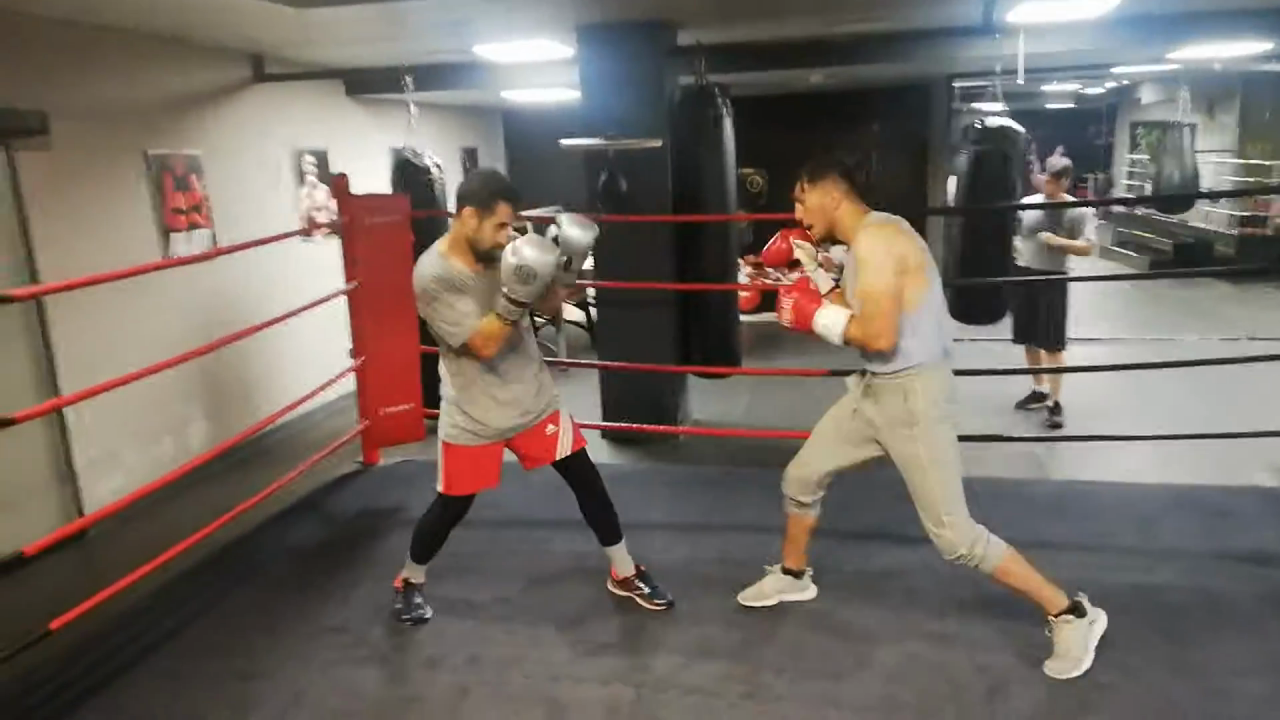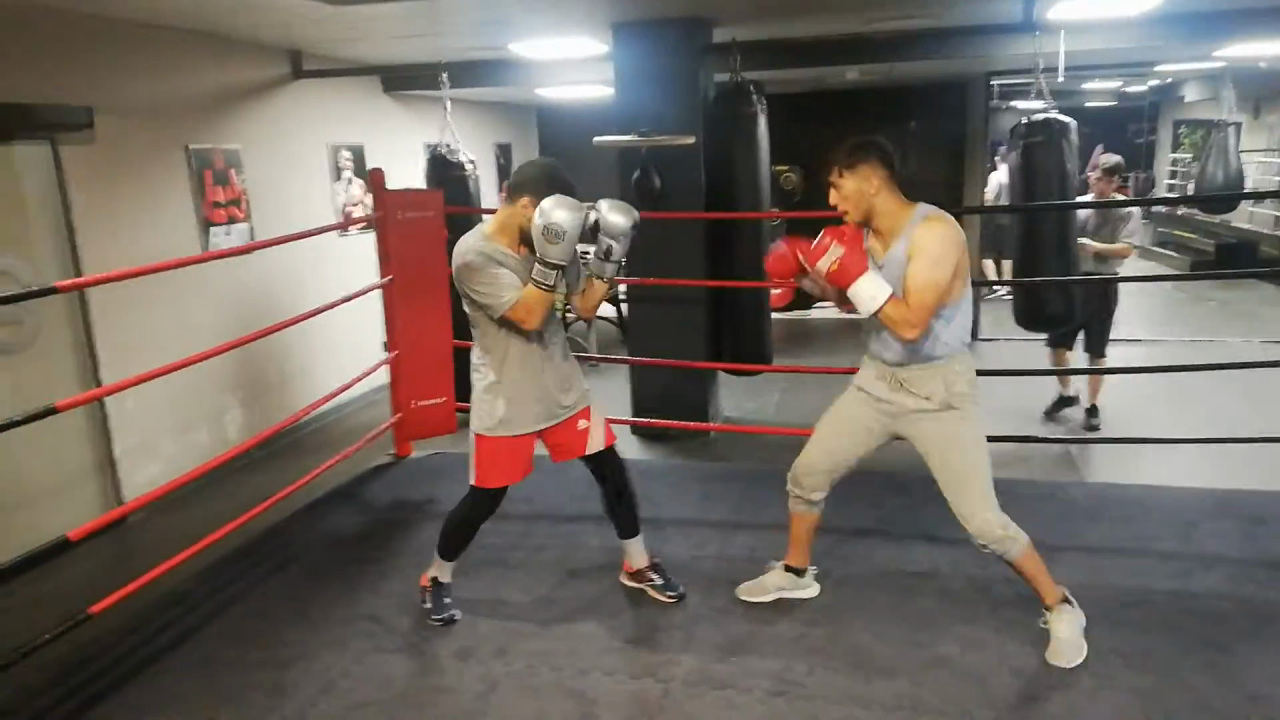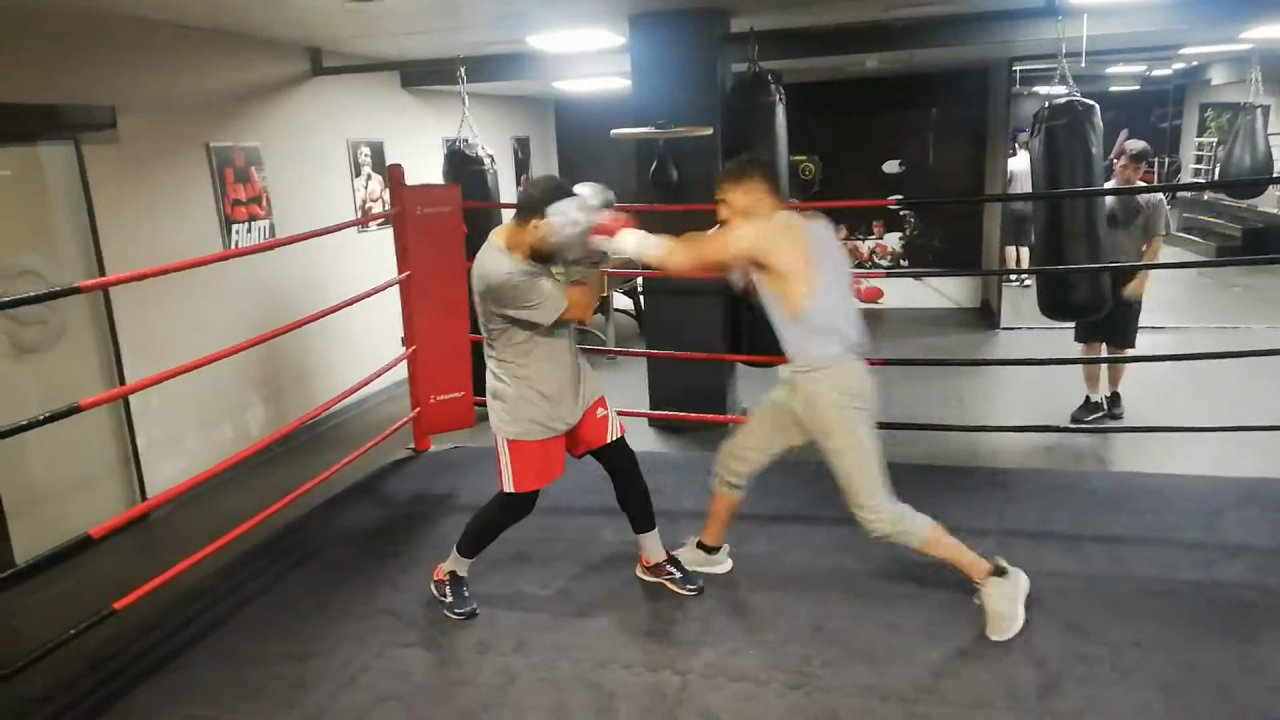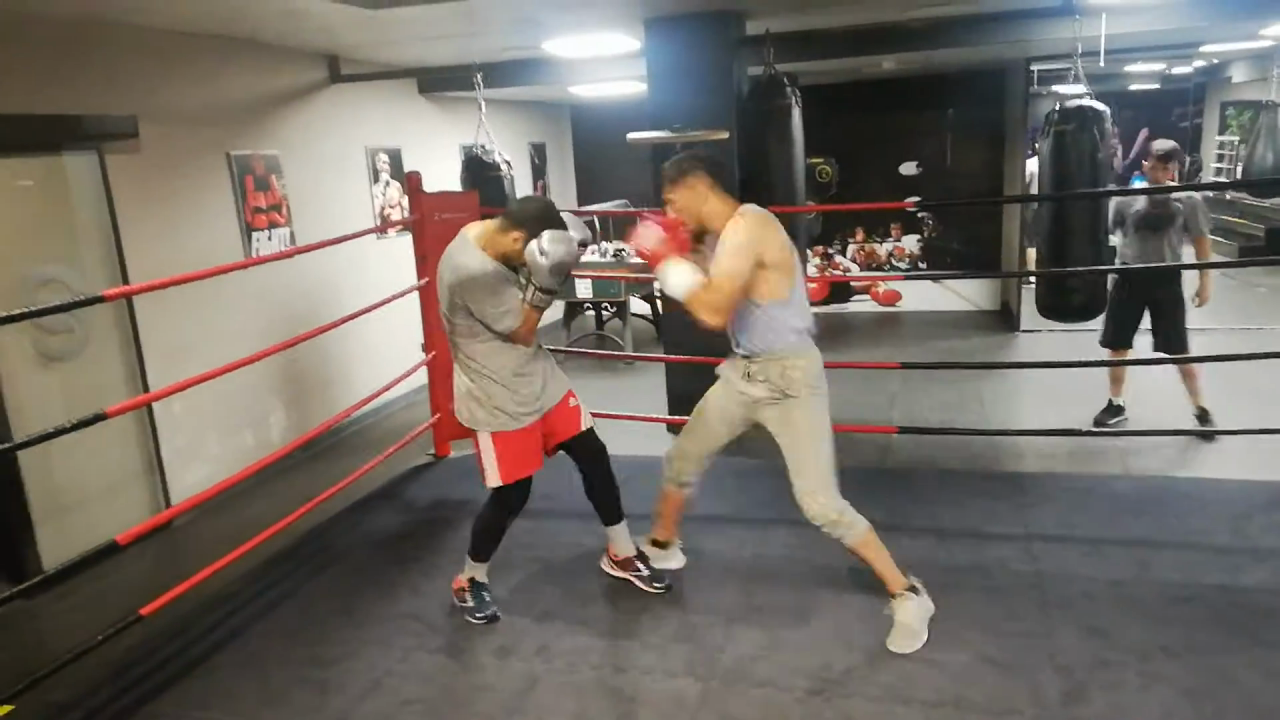
dt=0.4s
person 1, frame 1
left shoulder: (874, 239)
right shoulder: (871, 237)
left elbow: (879, 335)
right elbow: (849, 305)
left wrist: (815, 315)
right wrist: (806, 267)
left hip: (913, 395)
right hip: (873, 390)
left knee: (954, 535)
right knee: (801, 477)
left ankle: (1071, 613)
right ankle: (792, 575)
person 1, frame 2
left shoulder: (935, 231)
right shoulder: (869, 234)
left elbow: (911, 325)
right elbow: (848, 295)
left wrist: (854, 273)
right wrist: (815, 269)
left hip: (939, 388)
right hip: (879, 381)
left knee: (983, 521)
right knee: (805, 476)
left ankle: (1061, 608)
right ankle: (795, 572)
person 1, frame 3
left shoulder: (768, 233)
right shoulder: (810, 229)
left elbow: (682, 258)
left wrist: (621, 237)
right wrist: (745, 265)
left hip: (834, 388)
right hip: (805, 384)
left knee: (880, 515)
right knee: (735, 459)
left ankle: (996, 579)
right ankle: (709, 549)
person 1, frame 4
left shoulder: (746, 228)
right shoulder: (735, 230)
left elbow: (714, 313)
right elbow: (727, 309)
left wrist: (670, 261)
right wrist: (678, 257)
left hip: (791, 378)
right hip: (745, 373)
left knee: (821, 505)
right knee: (682, 459)
left ankle: (908, 596)
right ankle: (660, 546)
person 2, frame 1
left shoulder: (508, 251)
right shoulder: (432, 276)
left elbow: (549, 305)
right elbow: (486, 345)
left wrist: (566, 264)
right wrist: (517, 295)
left hip: (532, 398)
right hip: (473, 414)
left knee: (586, 478)
right knee: (451, 506)
left ankle: (624, 573)
right ankle: (410, 580)
person 2, frame 2
left shoulder: (543, 240)
right shoulder: (473, 255)
left elbow: (586, 307)
right elbow: (530, 316)
left wrist: (608, 255)
right wrist: (554, 256)
left hip: (562, 389)
right hip: (504, 401)
left knee: (612, 470)
right knee: (484, 497)
left ankle: (638, 565)
right ankle: (438, 578)
person 2, frame 3
left shoulder: (530, 246)
right shoulder: (501, 275)
left elbow: (583, 298)
right elbow: (580, 312)
left hip: (573, 387)
right hip: (525, 403)
left knee: (624, 463)
right knee: (517, 500)
left ankle: (655, 559)
right ankle: (451, 572)
person 2, frame 4
left shoulder: (486, 237)
right shoulder: (473, 272)
right elbow: (524, 333)
left wrist: (540, 273)
right wrist: (544, 280)
left hip: (537, 378)
right hip: (497, 397)
left knee: (593, 454)
right knee: (510, 495)
left ankle: (622, 553)
right ankle: (471, 579)
person 3, frame 1
left shoulder: (1078, 210)
right shoulder: (1027, 203)
left elbow: (1087, 247)
left wrist: (1057, 241)
left hip: (1052, 281)
right hip: (1023, 277)
left knee: (1053, 345)
right knee: (1029, 341)
left ankle: (1054, 402)
right ankle: (1040, 390)
person 3, frame 2
left shoulder: (1127, 211)
right shoulder: (1076, 204)
left elbow: (1126, 249)
left wrist: (1093, 246)
left hip: (1101, 285)
left knee: (1096, 351)
right knee: (1057, 344)
left ankle: (1092, 406)
right ankle: (1067, 393)
person 3, frame 3
left shoulder: (1152, 199)
left elbow: (1156, 242)
left wrist: (1140, 280)
left hip: (1127, 278)
left knee: (1119, 343)
right knee: (1090, 341)
left ankle: (1113, 394)
right ankle: (1095, 400)
person 3, frame 4
left shoulder: (1188, 199)
right shoulder: (1126, 197)
left elbow: (1201, 241)
left wrist: (1205, 282)
left hip: (1166, 279)
right hip: (1129, 277)
left knee: (1178, 349)
right knee: (1118, 345)
left ankle: (1200, 408)
right ankle: (1116, 404)
